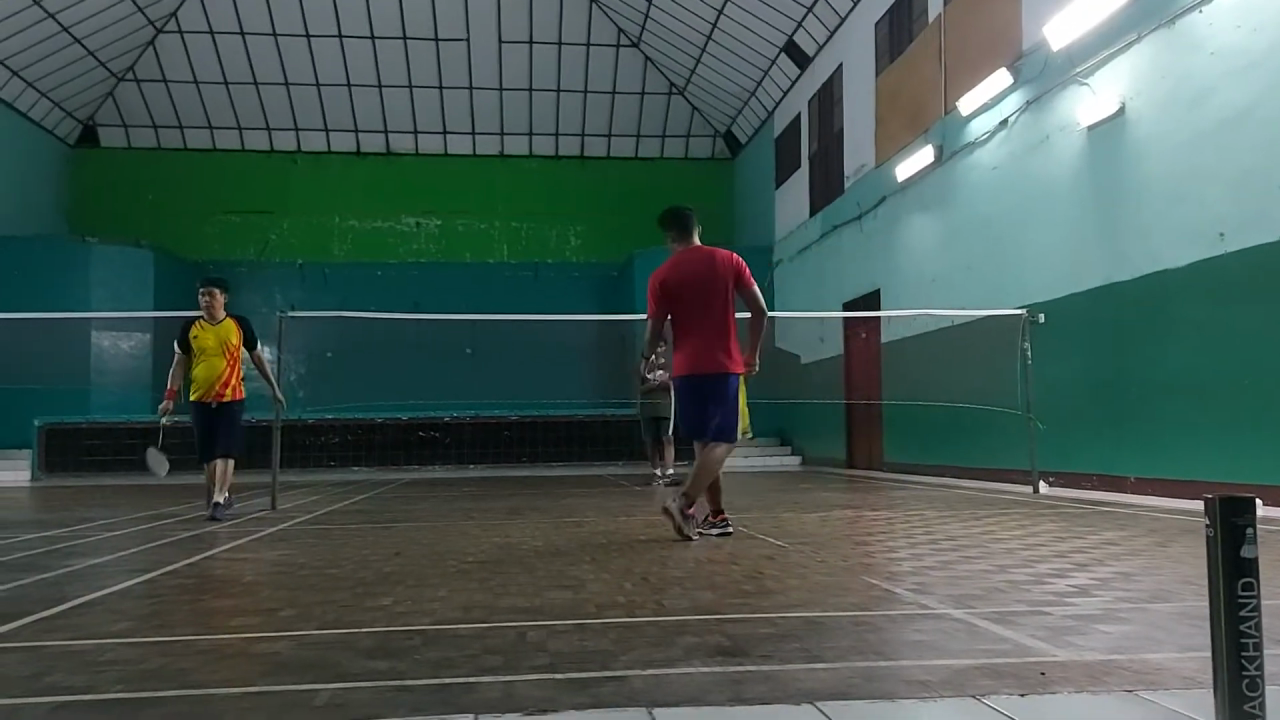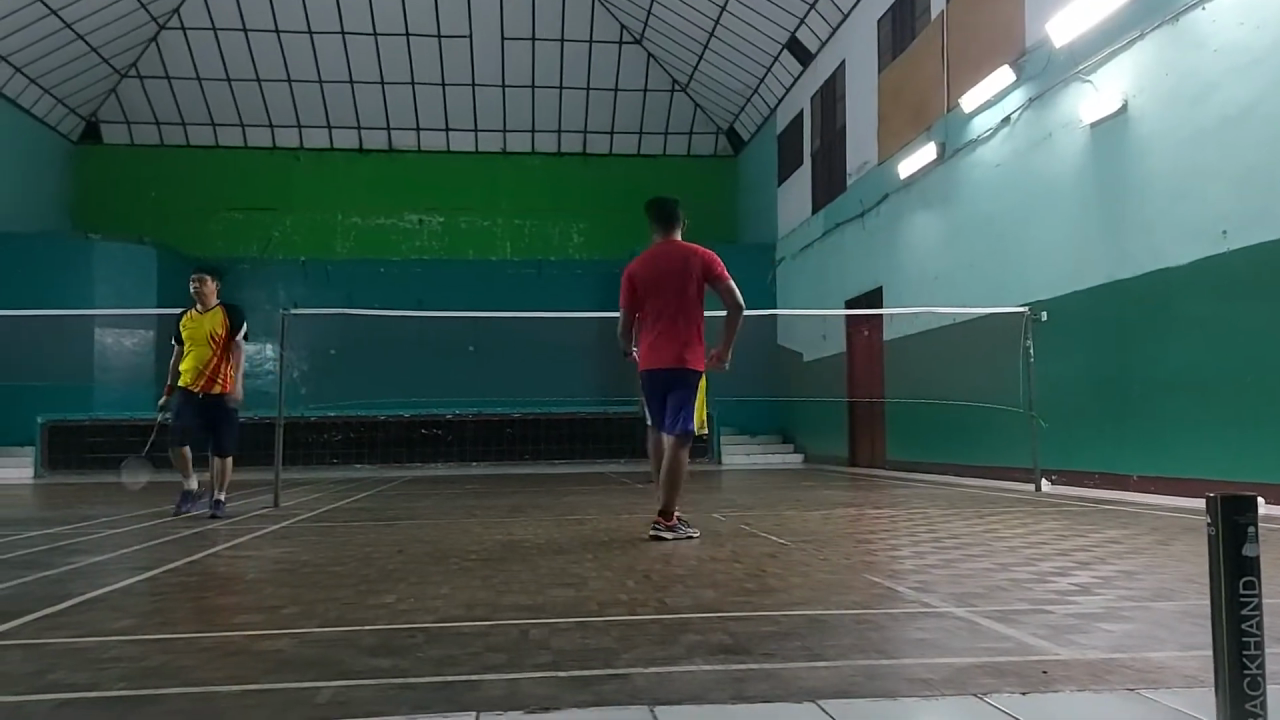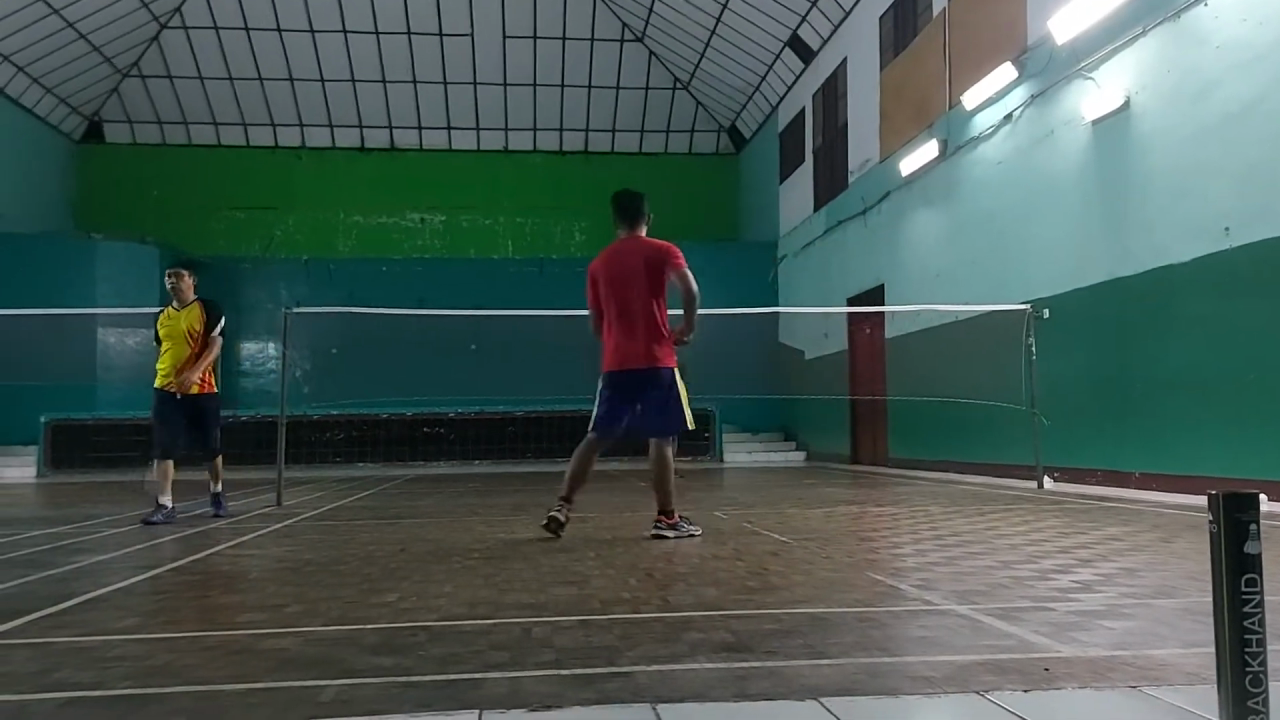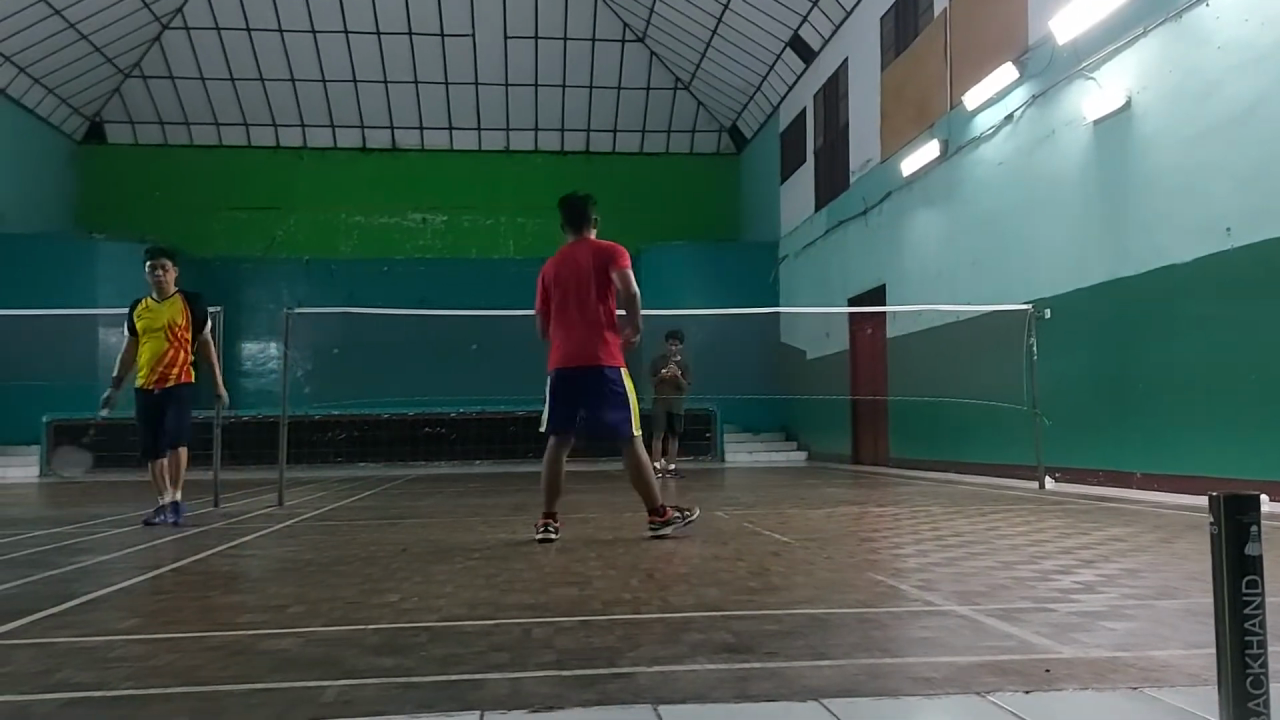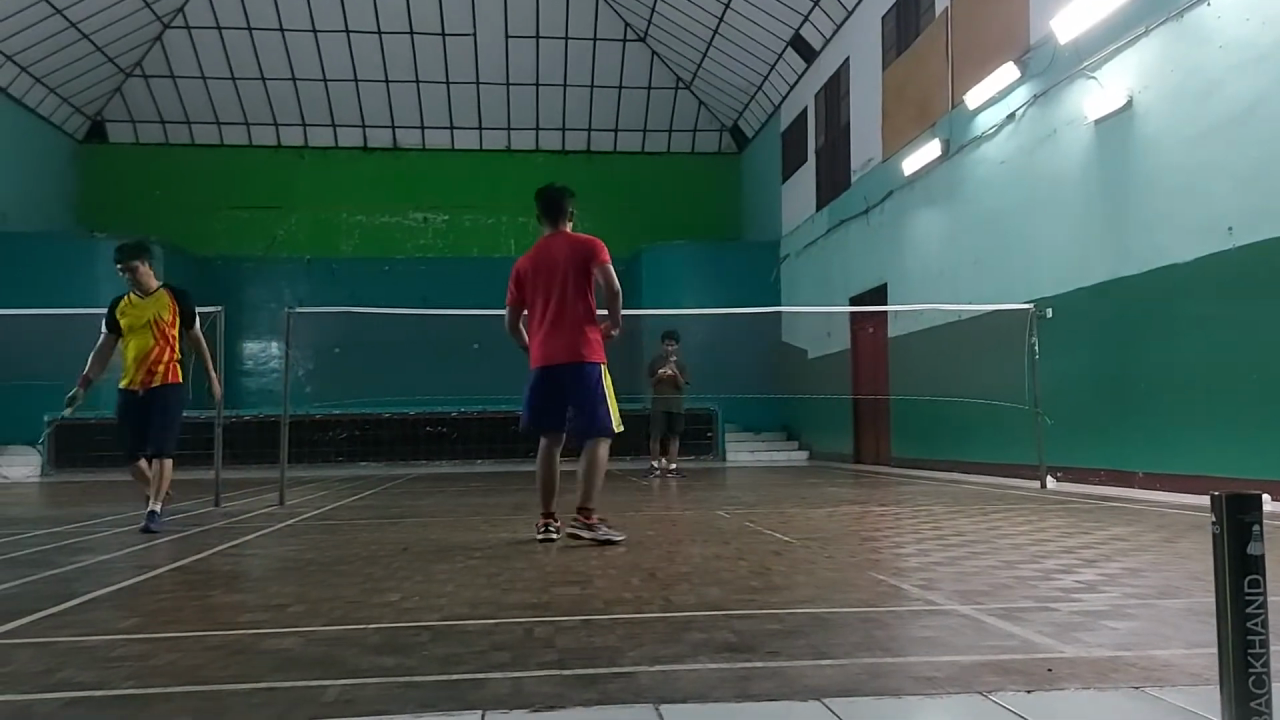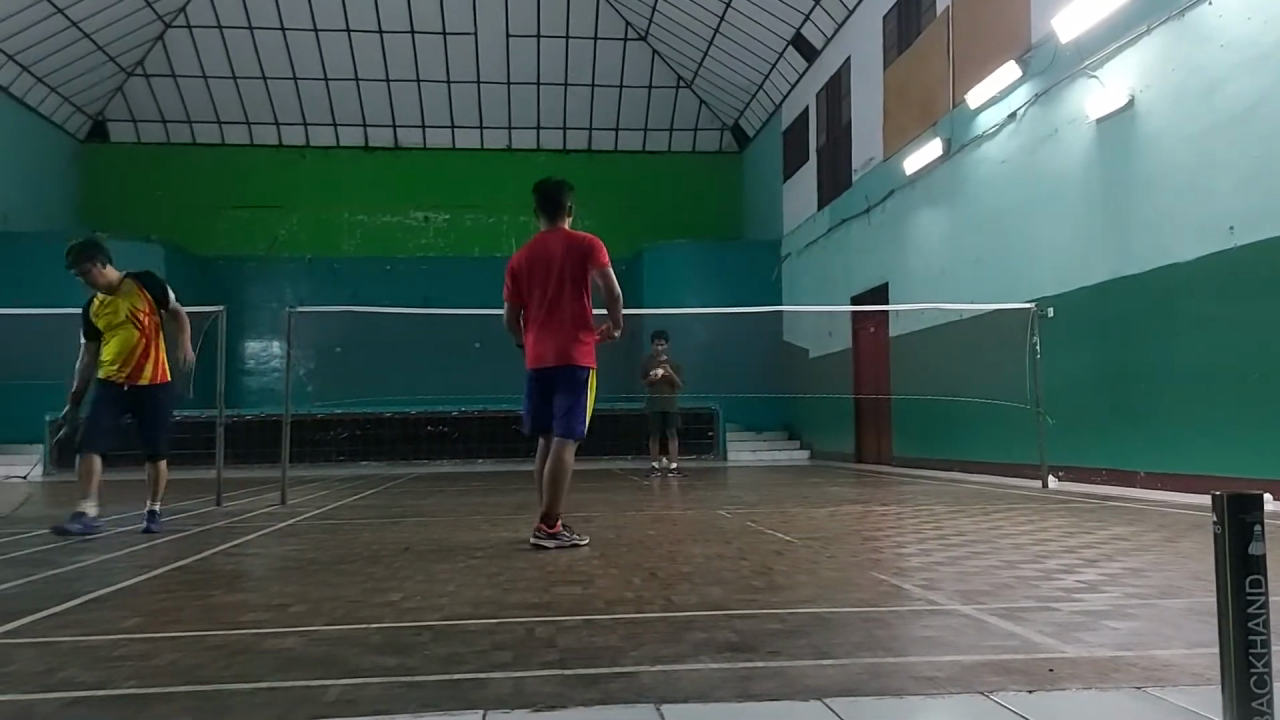
dt=0.3s
person 1, frame 1
left shoulder: (662, 276)
right shoulder: (729, 261)
left elbow: (654, 331)
right elbow: (760, 310)
left wrist: (647, 358)
right wrist: (753, 353)
left hip: (686, 370)
right hip: (724, 366)
left knee: (704, 442)
right knee: (721, 442)
left ankle: (718, 516)
right ankle: (683, 504)
person 1, frame 2
left shoulder: (636, 268)
right shoulder: (703, 258)
left elbow: (625, 325)
right elbow: (736, 304)
left wrist: (629, 351)
right wrist: (725, 349)
left hip: (651, 362)
right hip: (687, 360)
left knee: (658, 432)
right knee: (678, 439)
left ankle: (667, 511)
right ankle: (666, 519)
person 1, frame 3
left shoulder: (599, 263)
right shoulder: (663, 251)
right elbow: (690, 291)
right wrist: (687, 329)
left hip: (615, 363)
right hip: (655, 361)
left knee: (596, 438)
right knee: (662, 439)
left ankle: (561, 507)
right ankle: (667, 517)
person 1, frame 4
left shoulder: (548, 268)
right shoulder: (609, 252)
left elbow: (542, 327)
right elbow: (630, 292)
right wrist: (633, 329)
left hip: (560, 365)
right hip: (601, 360)
left knee: (558, 441)
right knee: (630, 439)
left ankle: (548, 520)
right ankle: (659, 514)
person 1, frame 5
left shoulder: (525, 262)
right shoulder: (589, 246)
left elbow: (512, 322)
right elbow: (613, 288)
right wrist: (613, 324)
left hip: (544, 361)
right hip: (583, 356)
left knee: (549, 440)
right knee: (598, 435)
left ankle: (547, 519)
right ankle: (586, 516)
person 1, frame 6
left shoulder: (520, 258)
right shoulder: (586, 245)
left elbow: (511, 318)
right elbow: (612, 292)
right wrist: (615, 325)
left hip: (538, 361)
right hip: (574, 357)
left knee: (546, 440)
right knee: (565, 441)
left ankle: (549, 521)
right ankle: (548, 525)
person 2, frame 1
left shoulder: (240, 325)
right shoulder: (189, 328)
left elbow: (258, 358)
right elbow: (179, 365)
left wrist: (274, 388)
right wrist: (170, 397)
left hip: (231, 400)
right hip: (200, 400)
left knee: (227, 451)
right knee: (207, 455)
left ankle: (220, 501)
right ankle: (220, 496)
person 2, frame 2
left shoulder: (231, 313)
right shoulder: (184, 318)
left elbow: (238, 350)
right elbow: (178, 356)
left wrist: (237, 383)
right wrist: (169, 392)
left hip: (221, 392)
right hip: (187, 390)
left knee: (223, 449)
right knee: (177, 441)
left ankle: (219, 499)
right ankle: (190, 488)
person 2, frame 3
left shoulder: (209, 310)
right shoulder: (162, 316)
left elbow: (214, 346)
left wrist: (194, 373)
left hip: (201, 391)
right hip: (165, 391)
left knee: (210, 448)
right knee: (163, 449)
left ankle: (217, 490)
right ankle: (165, 505)
person 2, frame 4
left shoulder: (191, 303)
right shoulder: (137, 308)
left elbow: (206, 343)
right elbow: (129, 349)
left wrist: (218, 382)
right wrist: (114, 386)
left hip: (179, 384)
right hip: (146, 388)
left knee: (176, 440)
right knee: (152, 451)
left ankle: (176, 499)
right ankle: (165, 503)
person 2, frame 5
left shoulder: (176, 298)
right shoulder: (118, 306)
left elbow: (196, 338)
right elbow: (104, 347)
left wrist: (212, 377)
right wrist: (83, 384)
left hip: (167, 386)
right hip: (130, 388)
left knee: (162, 449)
right knee: (134, 454)
left ankle: (155, 510)
right ankle: (156, 492)
person 2, frame 6
left shoulder: (146, 283)
right shoulder: (91, 309)
left elbow: (178, 314)
right elbow: (87, 358)
left wrist: (184, 342)
right wrist: (75, 401)
left hip: (153, 383)
right hip: (110, 384)
left knee: (155, 452)
right knee: (89, 445)
left ankle: (154, 511)
right ankle: (86, 514)
